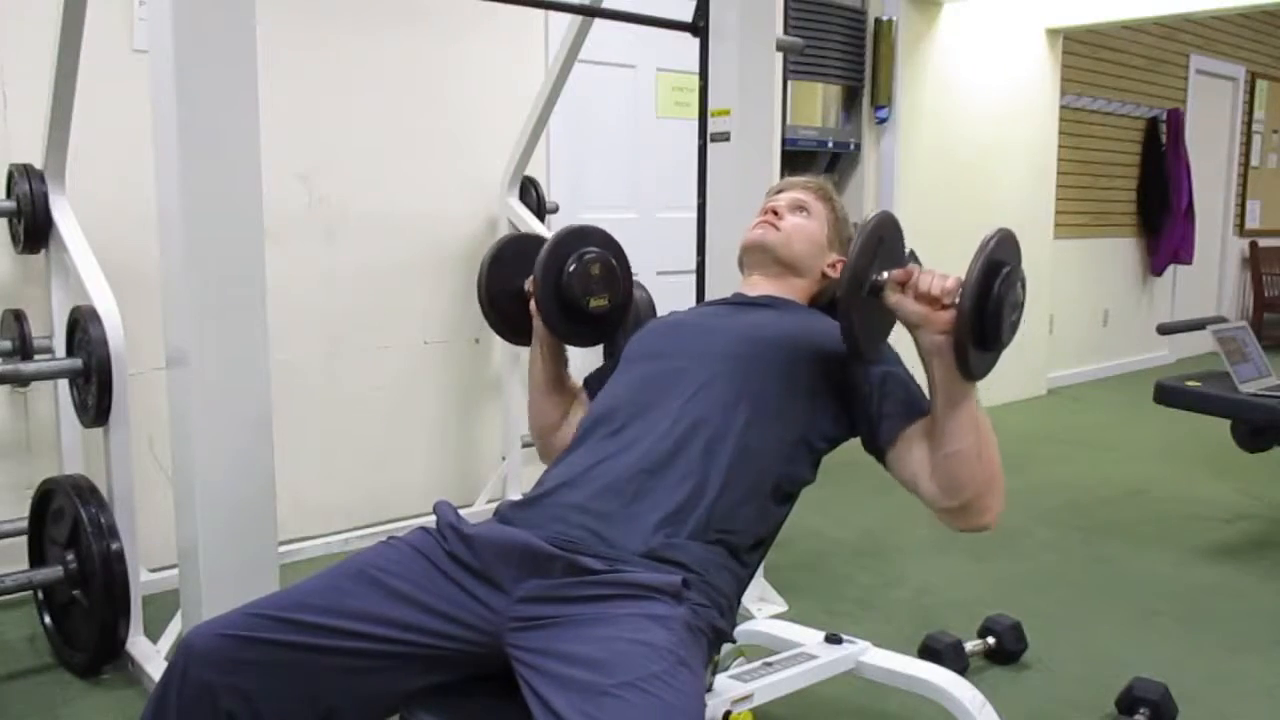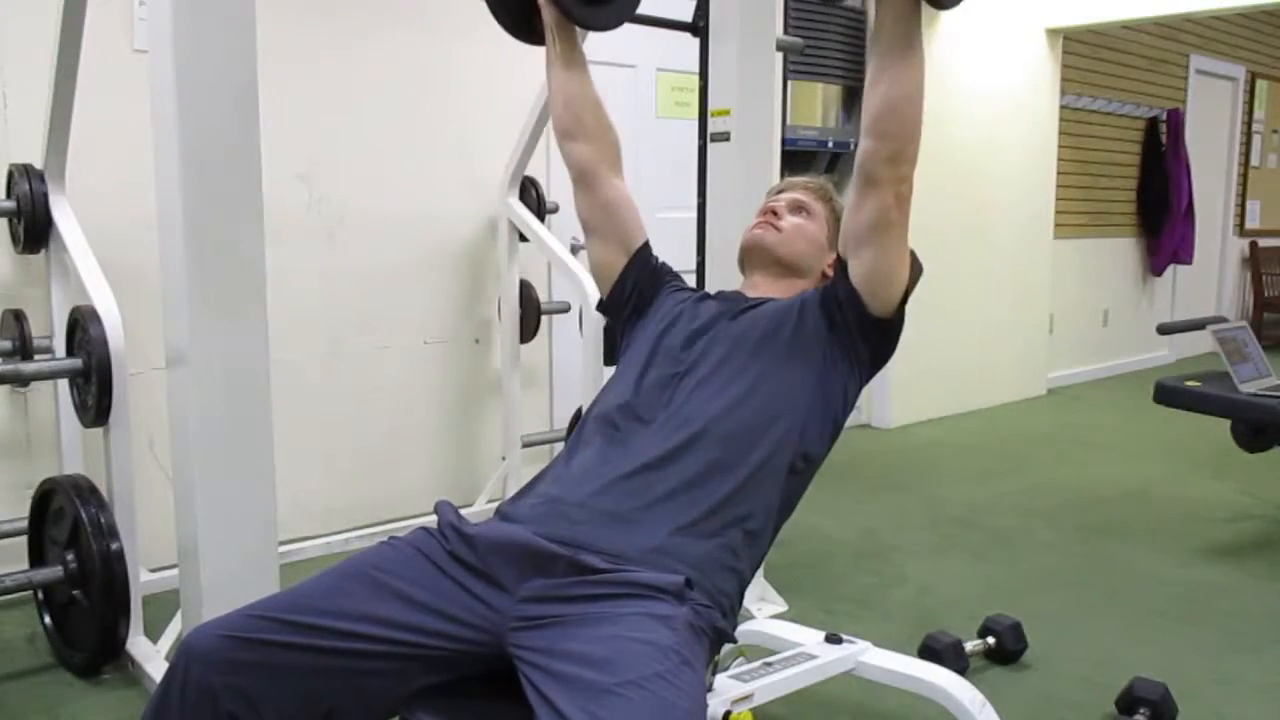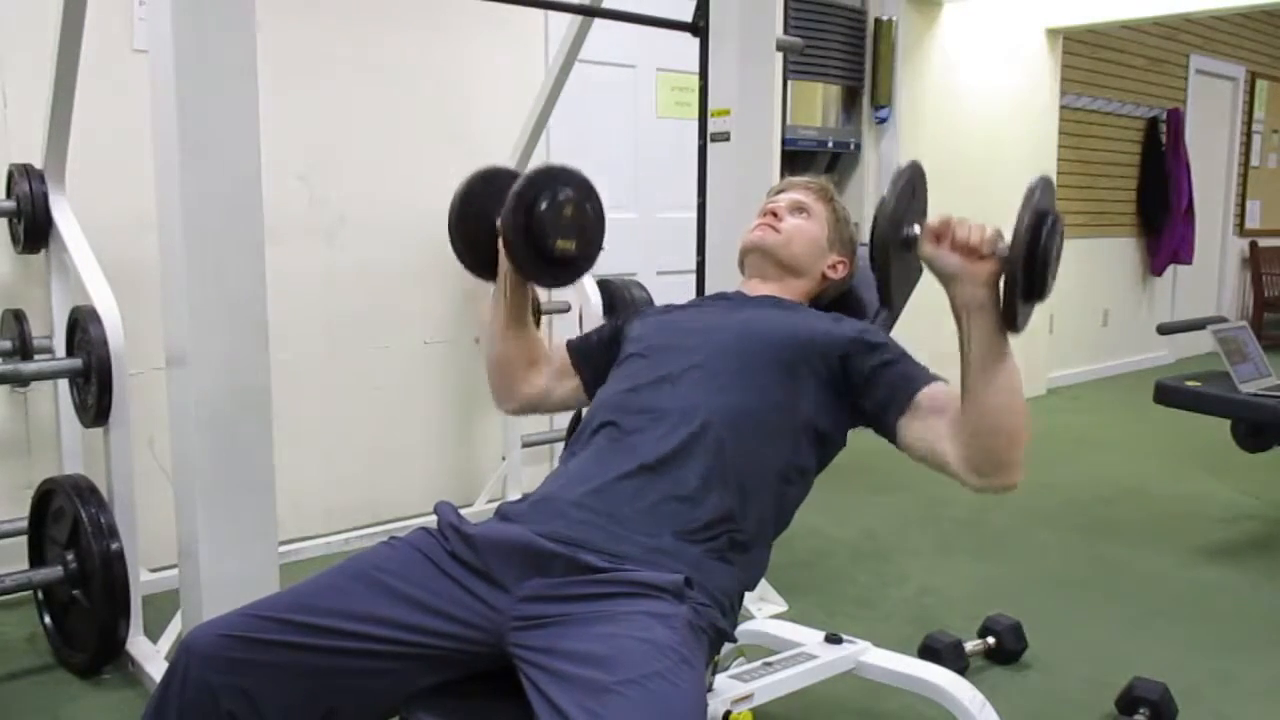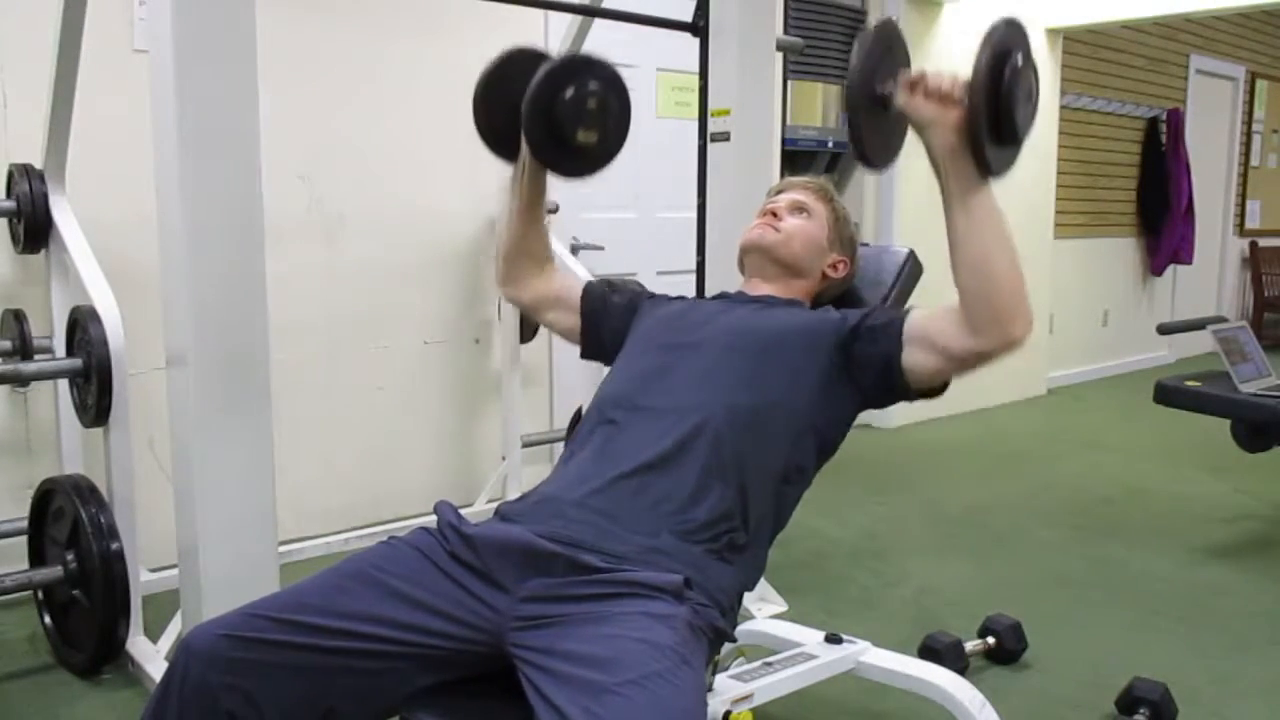
dt=1s
person 1, frame 1
left shoulder: (835, 350)
right shoulder: (660, 329)
left elbow: (970, 502)
left wrist: (938, 347)
right wrist: (546, 330)
left hip: (643, 595)
right hip: (494, 553)
person 1, frame 2
left shoulder: (834, 334)
right shoulder: (662, 304)
left elbow: (885, 174)
right elbow: (591, 164)
left hip: (644, 597)
right hip: (498, 551)
person 1, frame 3
left shoulder: (840, 345)
right shoulder: (654, 322)
left elbow: (990, 464)
right elbow: (516, 384)
left wrist: (974, 304)
right wrist: (515, 263)
left hip: (645, 596)
right hip: (496, 551)
person 1, frame 4
left shoulder: (838, 341)
right shoulder: (660, 316)
left elbow: (991, 326)
right elbow: (523, 281)
left wrist: (950, 151)
right wrist: (532, 159)
left hip: (645, 591)
right hip: (503, 551)
